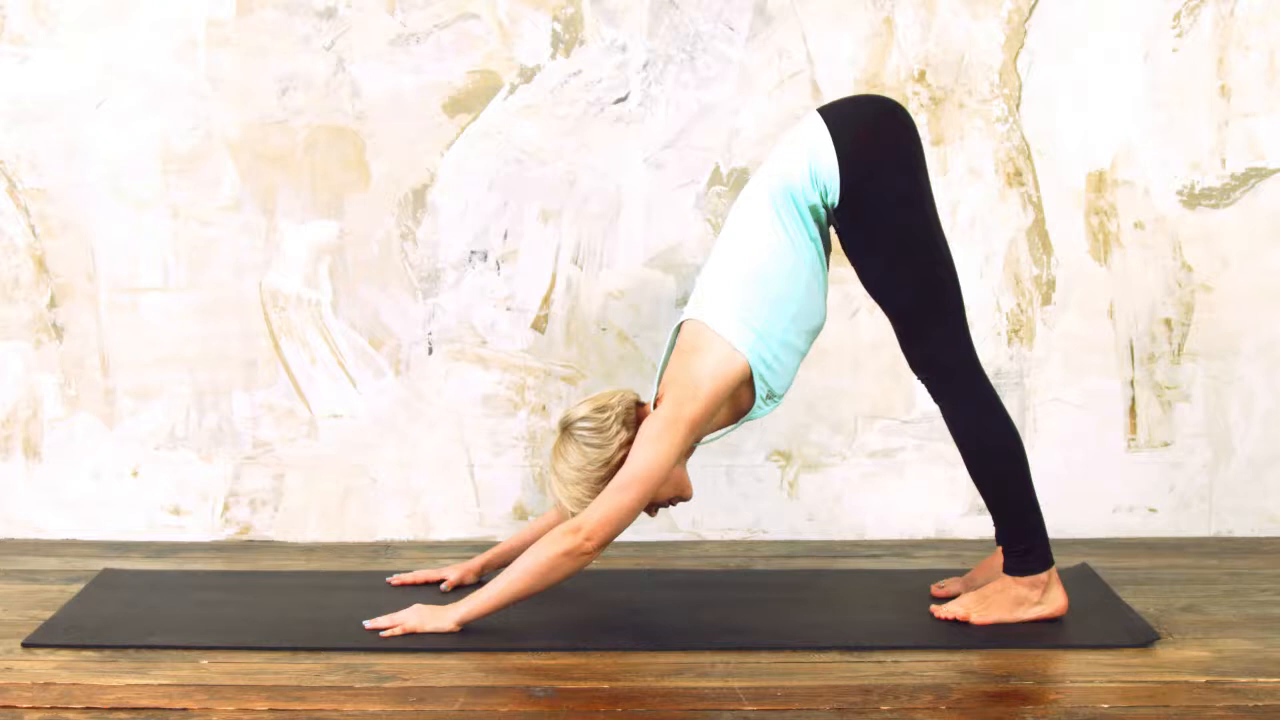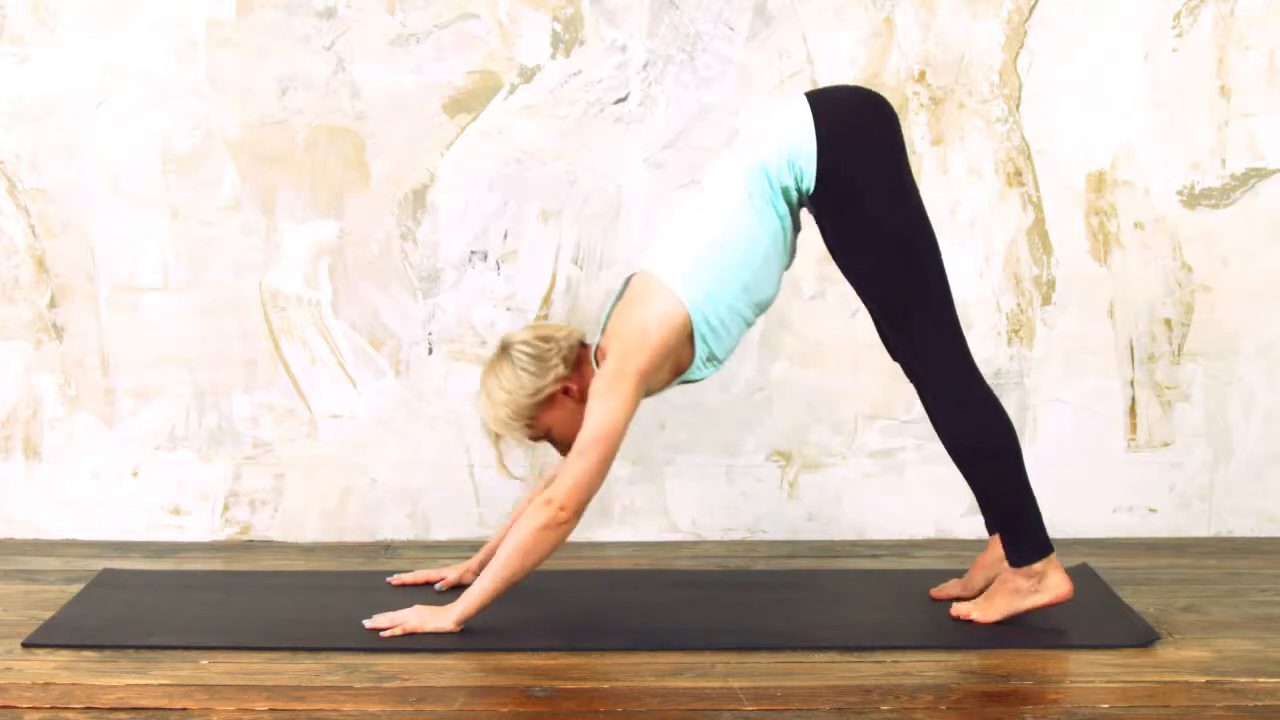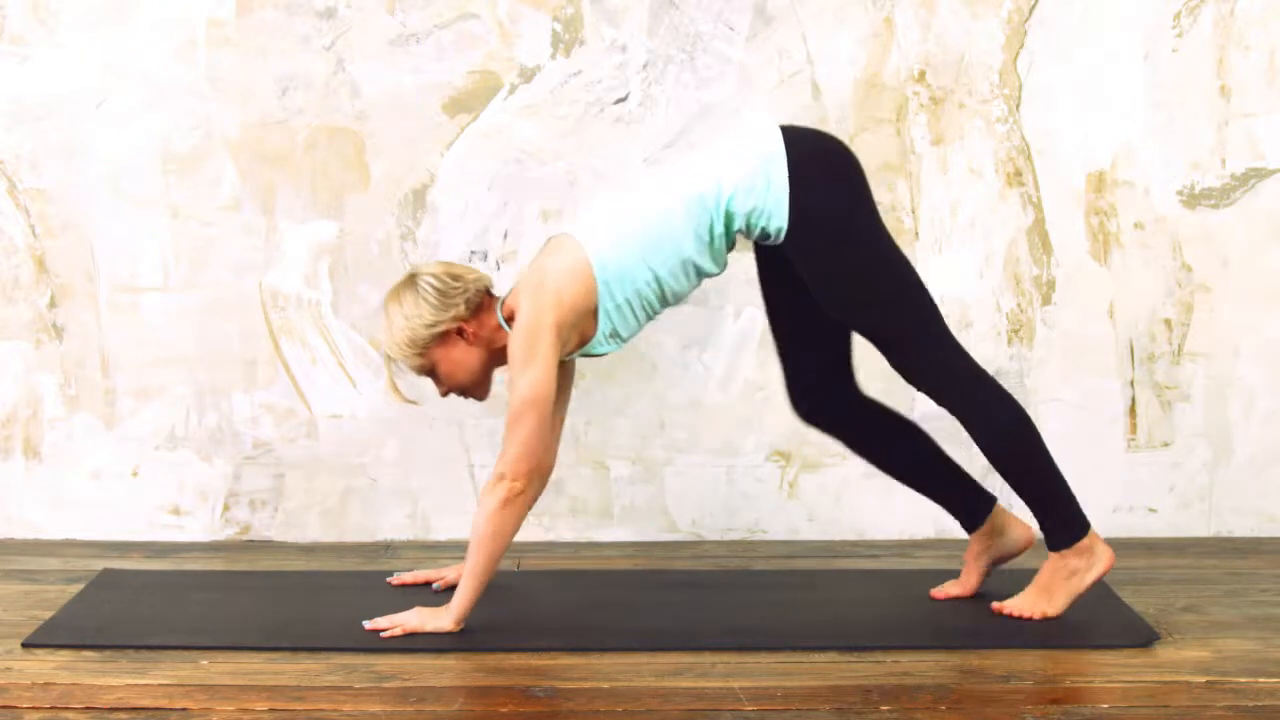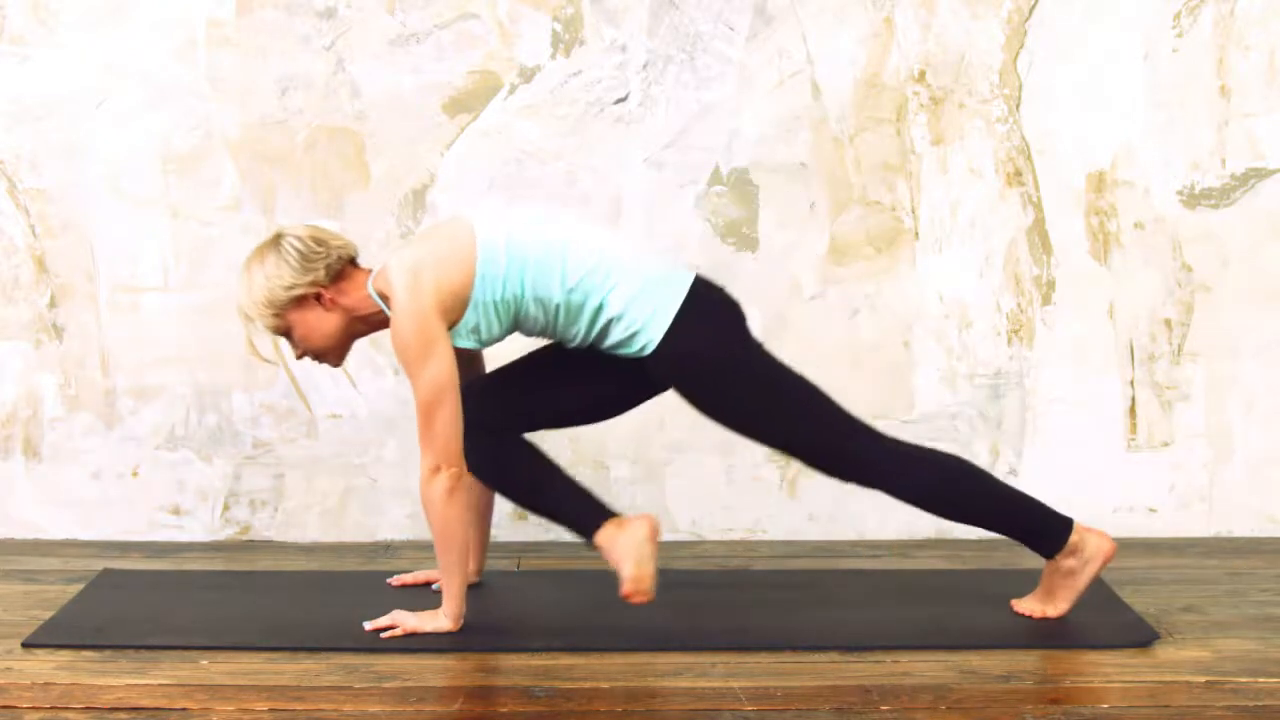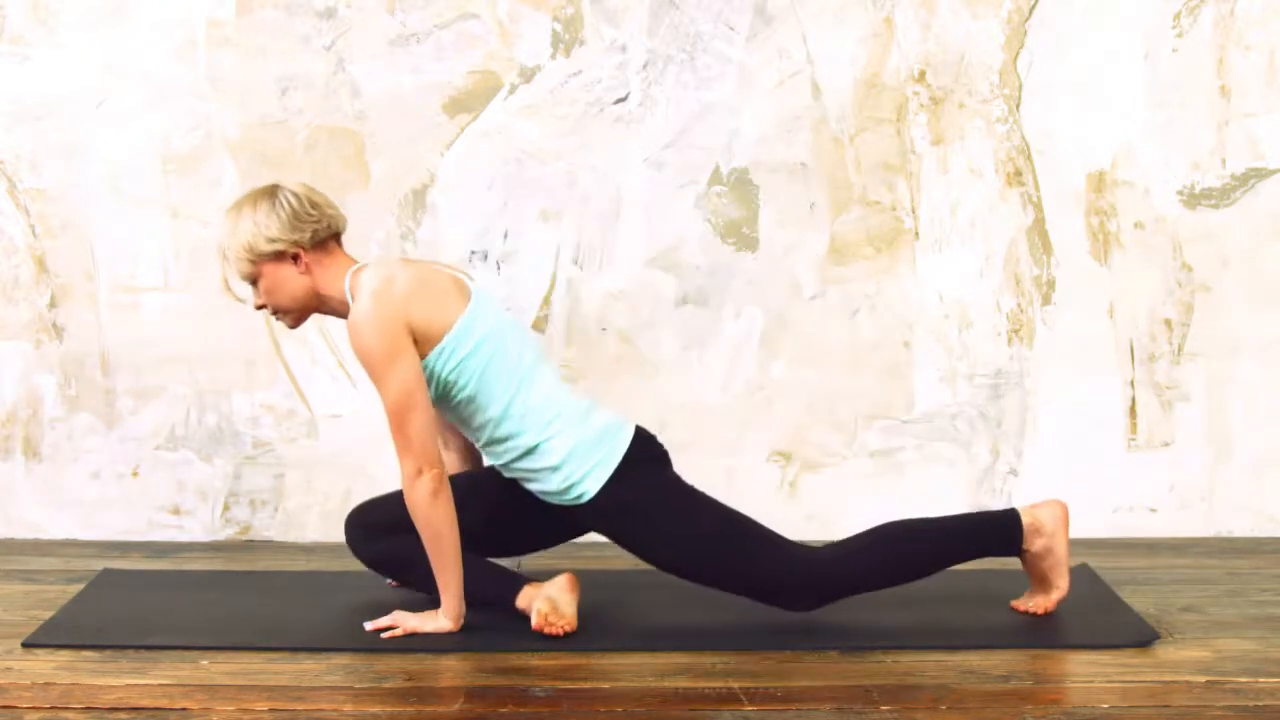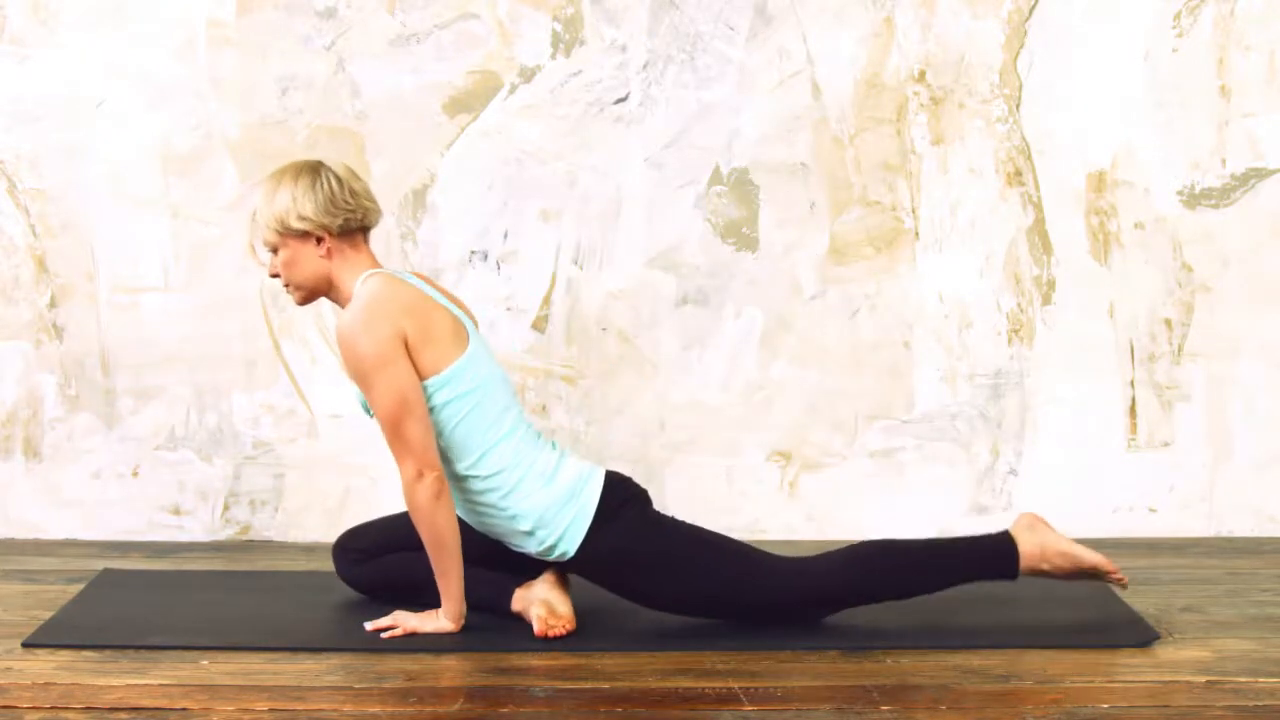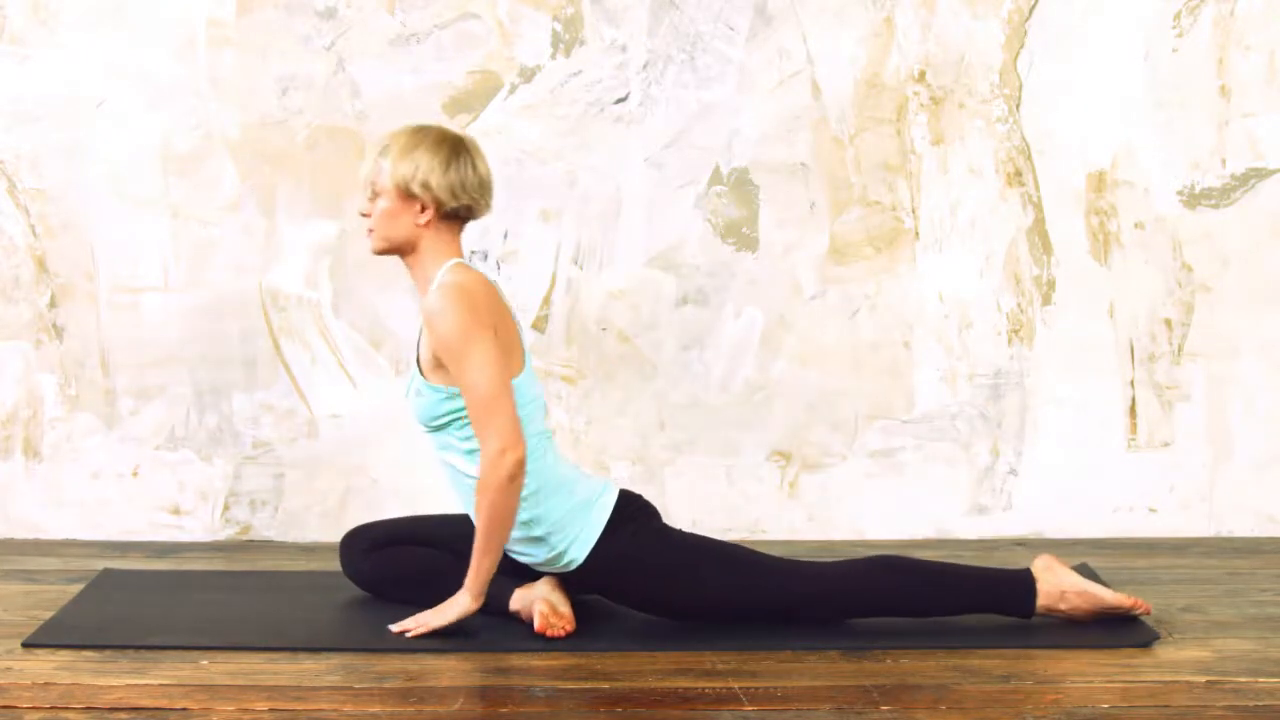
dt=0.7s
person 1, frame 1
left shoulder: (682, 411)
right shoulder: (682, 402)
left elbow: (582, 538)
right elbow: (582, 509)
left wrist: (458, 613)
right wrist: (480, 563)
left hip: (853, 153)
right hip: (843, 157)
left knee: (948, 370)
right knee: (942, 368)
left ankle: (1033, 578)
right ankle: (1015, 553)
person 1, frame 2
left shoulder: (627, 361)
right shoulder: (619, 353)
left elbow: (558, 509)
right elbow: (559, 489)
left wrist: (456, 612)
right wrist: (476, 564)
left hip: (835, 142)
right hip: (819, 146)
left knee: (935, 359)
right knee: (921, 355)
left ankle: (1033, 566)
right ankle: (1009, 543)
person 1, frame 3
left shoulder: (535, 318)
right shoulder: (548, 314)
left elbow: (511, 478)
right elbow: (534, 468)
left wrist: (455, 609)
right wrist: (472, 566)
left hip: (793, 184)
right hip: (775, 194)
left knee: (936, 366)
right knee: (821, 401)
left ankle: (1075, 544)
right ankle: (989, 526)
person 1, frame 4
left shoulder: (411, 301)
right shoulder: (427, 292)
left elbow: (441, 467)
right elbow: (462, 446)
left wrist: (451, 608)
right wrist: (467, 560)
left hip: (671, 320)
right hip: (644, 322)
left knee: (853, 451)
right knee: (486, 424)
left ankle: (1070, 544)
right ankle: (615, 534)
person 1, frame 5
left shoulder: (373, 310)
right shoulder: (397, 284)
left elbow: (420, 471)
right elbow: (455, 432)
left wrist: (449, 606)
right wrist: (460, 551)
left hip: (602, 478)
right hip: (559, 476)
left knee: (807, 579)
right knee: (370, 533)
left ankle: (1022, 527)
person 1, frame 6
left shoulder: (365, 320)
right shoulder: (413, 289)
left elbow: (424, 477)
left wrist: (452, 608)
right wrist: (495, 586)
left hip: (581, 525)
right hip: (567, 505)
left knee: (805, 587)
right knee: (357, 556)
left ankle: (1018, 547)
right ankle: (521, 587)
person 1, frame 7
left shoulder: (451, 300)
right shoulder: (460, 290)
left elbow: (504, 453)
left wrist: (471, 587)
right wrist: (506, 576)
left hip: (596, 542)
right hip: (565, 529)
left knee: (820, 592)
right knee: (363, 553)
left ankle: (1037, 589)
